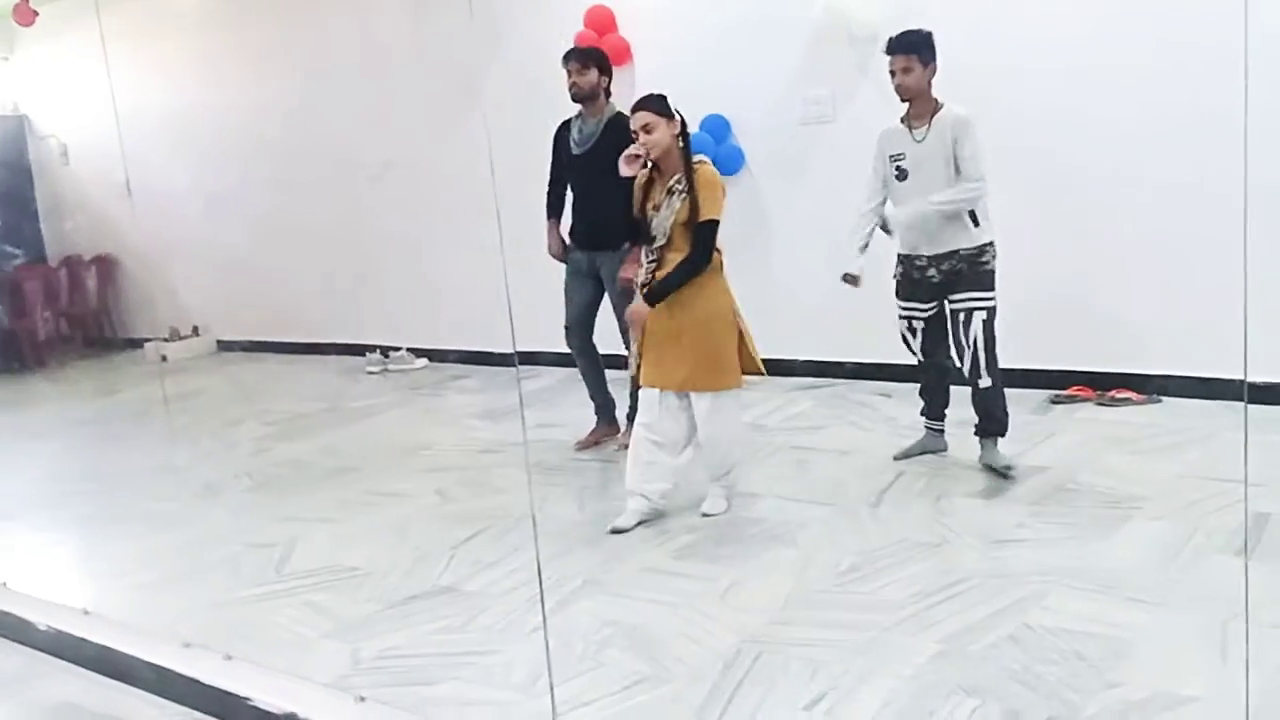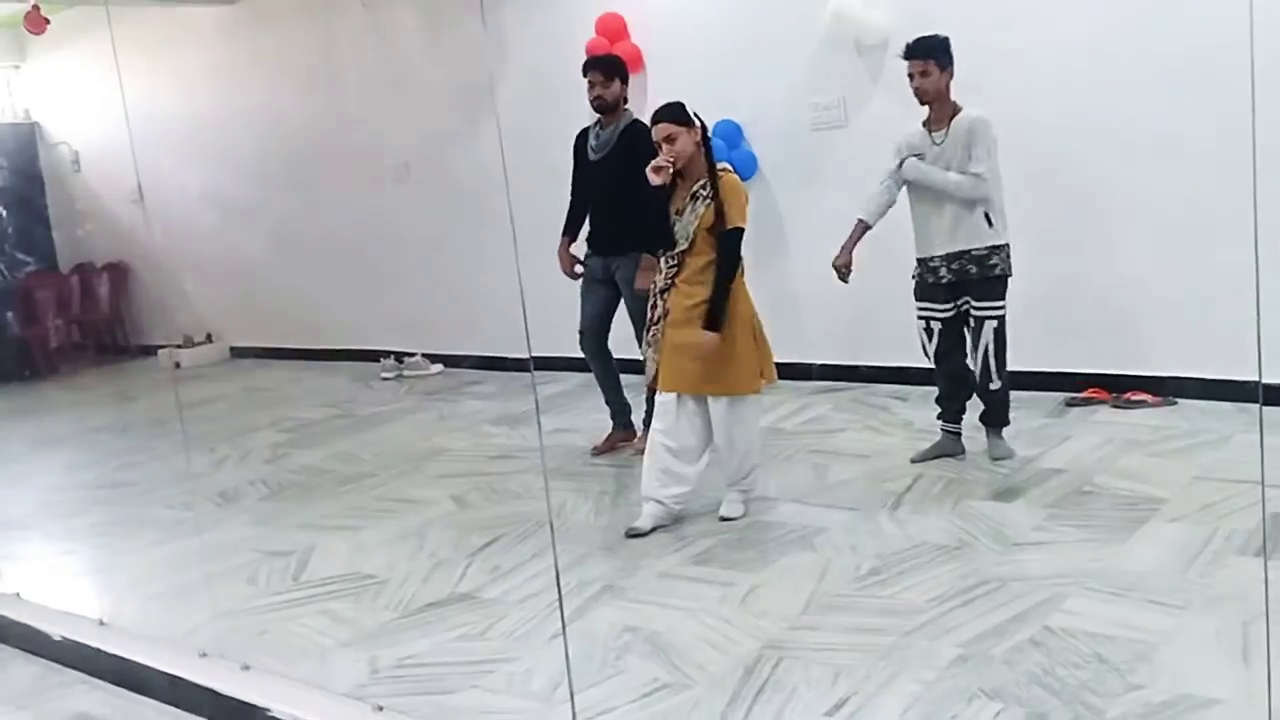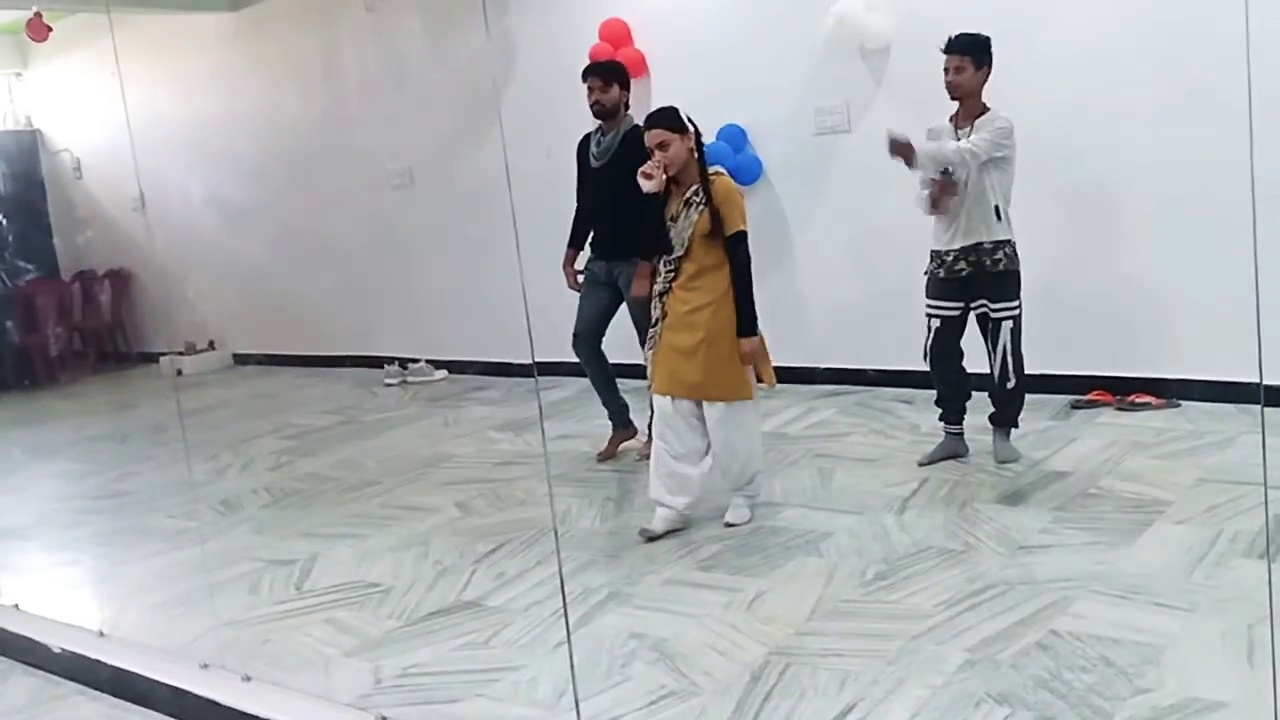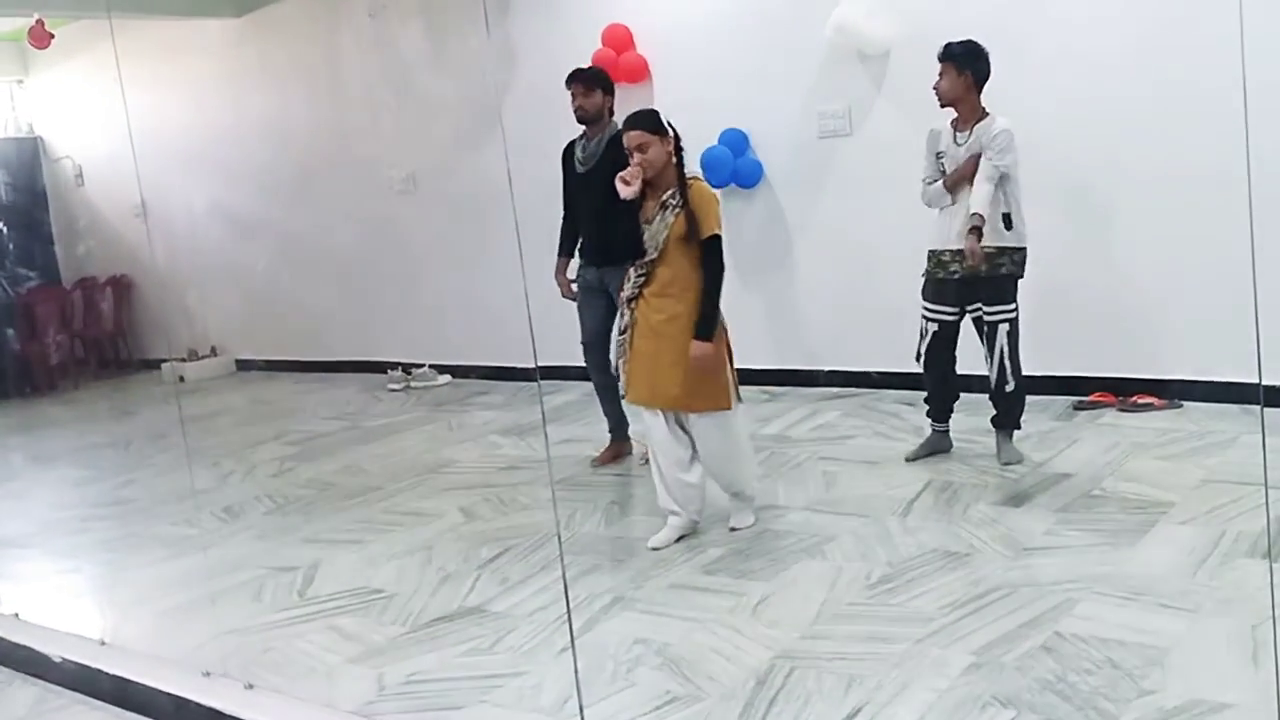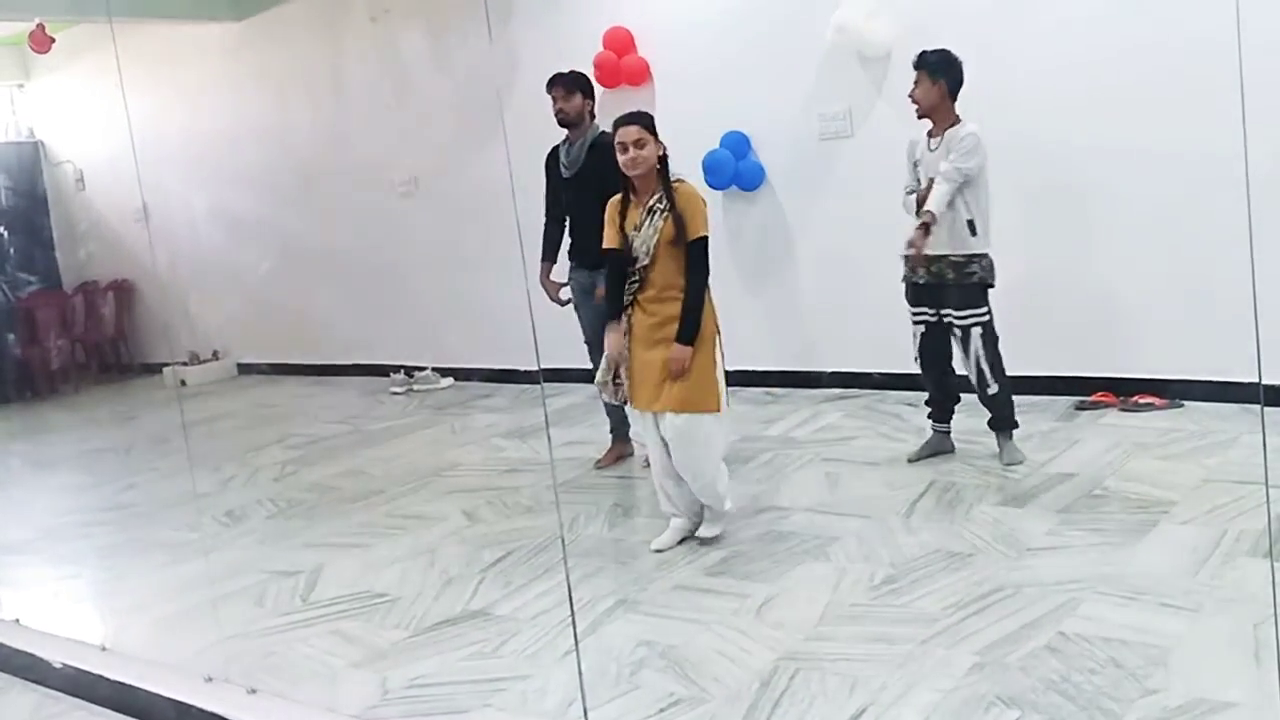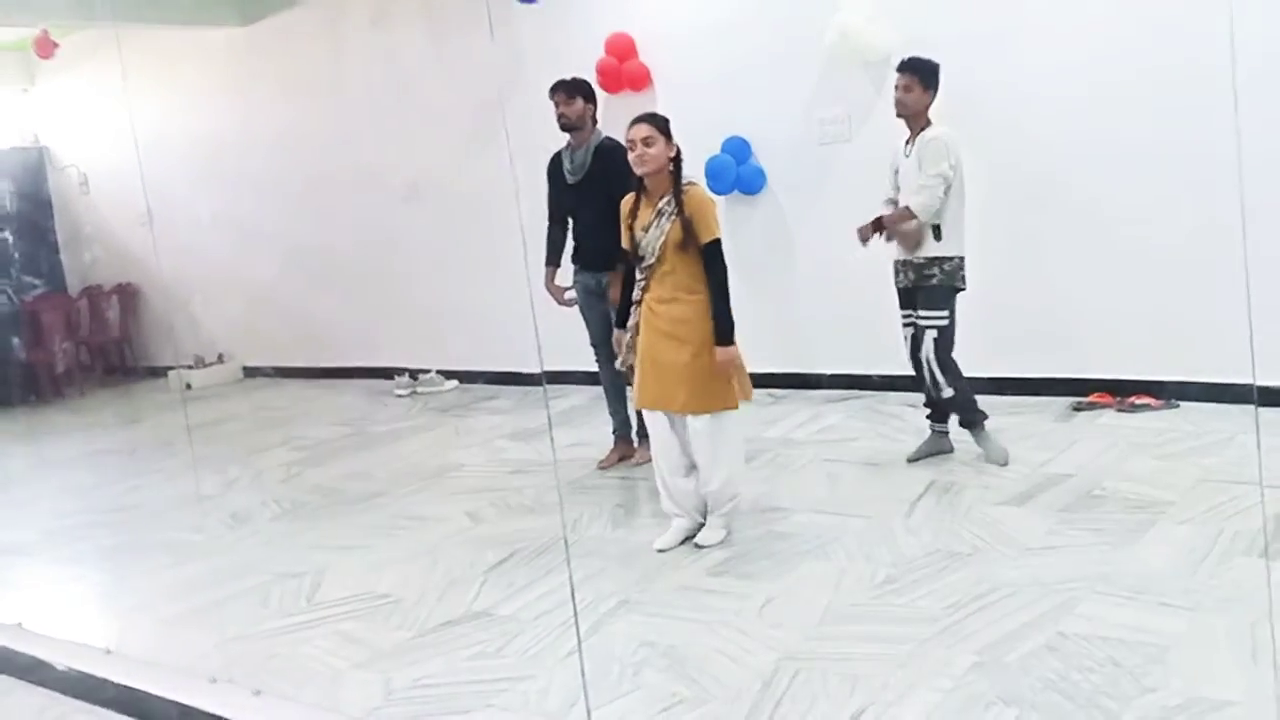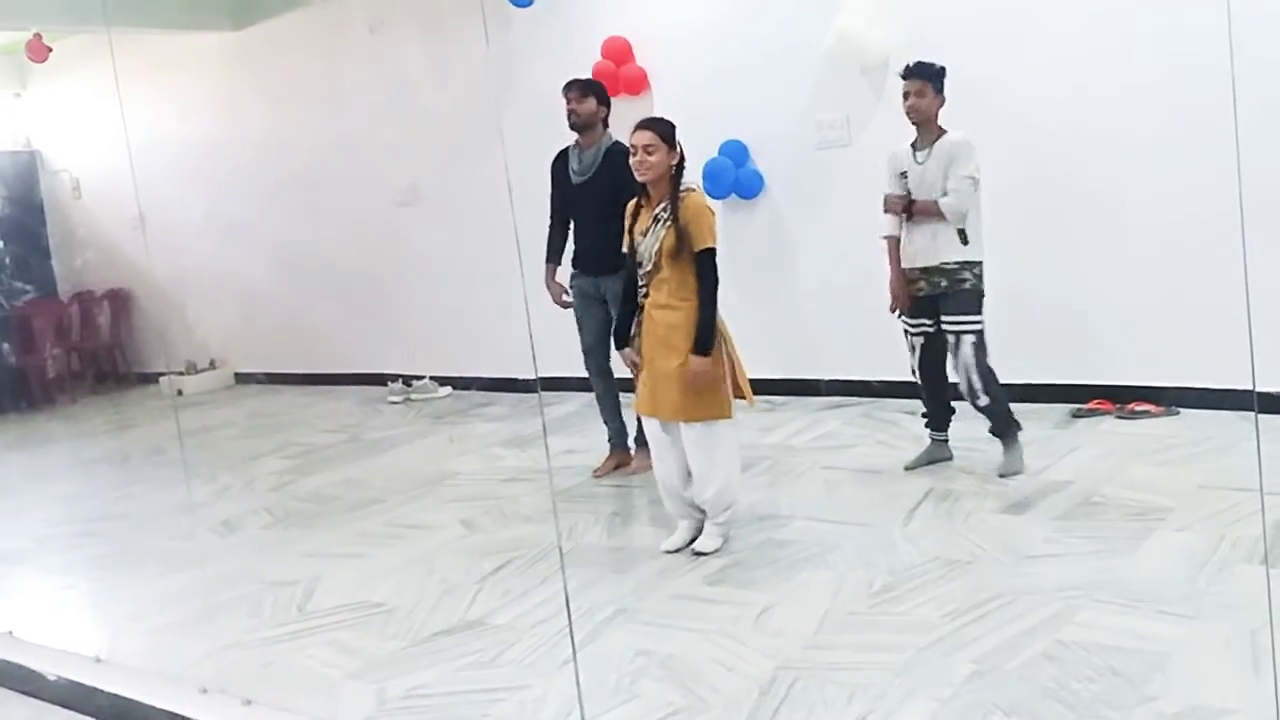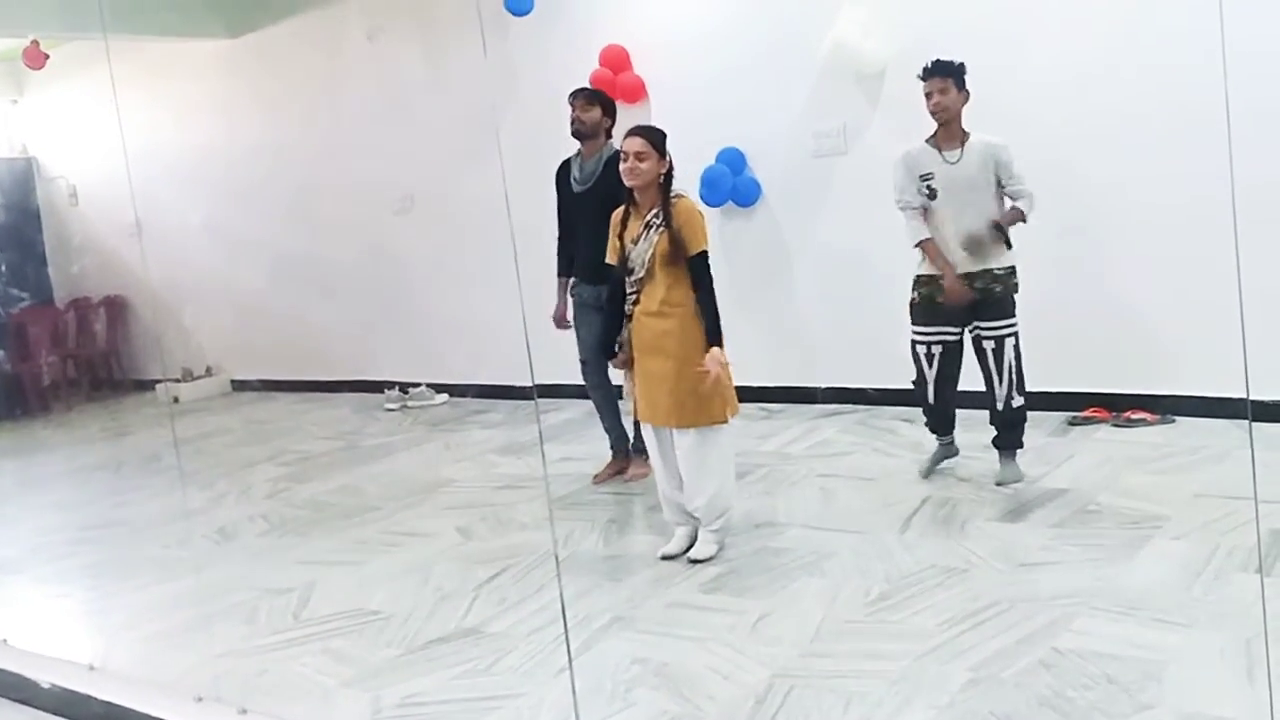
dt=0.4s
person 1, frame 1
left shoulder: (703, 177)
right shoulder: (646, 182)
left elbow: (701, 253)
left wrist: (651, 300)
right wrist: (626, 182)
left hip: (702, 304)
right hip: (660, 305)
left knee: (712, 403)
right knee: (655, 409)
left ankle: (720, 483)
right ankle: (644, 497)
person 1, frame 2
left shoulder: (726, 185)
right shoulder: (670, 187)
left elbow: (730, 260)
left wrist: (713, 322)
right wrist: (654, 190)
left hip: (720, 312)
right hip: (678, 312)
left knee: (729, 406)
right knee: (672, 411)
left ankle: (738, 488)
right ankle: (661, 501)
person 1, frame 3
left shoulder: (720, 189)
right shoulder: (665, 192)
left elbow: (741, 261)
left wrist: (748, 328)
right wrist: (649, 197)
left hip: (717, 317)
right hip: (675, 318)
left knee: (727, 413)
right knee: (671, 414)
left ankle: (743, 494)
right ankle: (671, 505)
person 1, frame 4
left shoulder: (696, 194)
right shoulder: (638, 197)
left elbow: (714, 266)
left wrist: (705, 332)
right wrist: (626, 202)
left hip: (690, 322)
right hip: (648, 326)
left knee: (710, 421)
right knee: (660, 426)
left ankle: (742, 495)
right ankle: (681, 512)
person 1, frame 5
left shoulder: (684, 197)
right shoulder: (617, 208)
left elbow: (699, 271)
right elbow: (615, 273)
left wrist: (685, 337)
right wrist: (613, 325)
left hip: (686, 327)
right hip: (642, 330)
left knee: (687, 426)
right knee: (655, 430)
left ankle: (714, 506)
right ankle: (682, 514)
person 1, frame 6
left shoulder: (693, 199)
right shoulder: (631, 206)
left elbow: (717, 271)
left wrist: (725, 337)
right wrist: (621, 324)
left hip: (696, 326)
right hip: (653, 329)
left knee: (706, 424)
right knee: (664, 428)
left ankle: (718, 512)
right ankle: (684, 514)
person 1, frame 7
left shoulder: (692, 206)
right shoulder: (635, 210)
left elbow: (708, 281)
right elbow: (632, 278)
left wrist: (704, 347)
right wrist: (624, 339)
left hip: (691, 333)
right hip: (652, 334)
left knee: (703, 431)
right knee: (661, 433)
left ankle: (716, 519)
right ankle: (687, 516)
person 1, frame 8
left shoulder: (682, 212)
right shoulder: (621, 219)
left elbow: (703, 282)
right elbow: (618, 287)
left wrist: (714, 343)
right wrist: (615, 344)
left hip: (684, 337)
right hip: (644, 342)
left knee: (697, 434)
right knee: (659, 437)
left ankle: (711, 526)
right ankle: (683, 523)
person 2, frame 1
left shoulder: (957, 123)
right shoulder: (888, 138)
left elbow: (973, 186)
right elbow: (875, 201)
left wrist: (907, 214)
right wrist: (857, 255)
left hip: (967, 255)
right hip: (916, 262)
left knee: (977, 353)
right knee: (928, 353)
left ankle: (990, 442)
right ankle: (934, 431)
person 2, frame 2
left shoulder: (976, 125)
right shoulder: (910, 142)
left elbow: (978, 186)
right elbow: (884, 191)
left wrist: (917, 171)
right wrist: (849, 244)
left hip: (983, 257)
right hip: (932, 263)
left knee: (987, 353)
right knee: (943, 354)
left ankle: (995, 430)
right ankle: (950, 434)
person 2, frame 3
left shoulder: (999, 126)
right shoulder: (936, 134)
left elbow: (963, 154)
right elbow: (932, 172)
left wrist: (913, 152)
right wrist: (934, 189)
left hip: (992, 255)
right hip: (946, 258)
left knee: (1004, 350)
right knee: (940, 350)
left ankle: (1003, 432)
right ankle: (953, 434)
person 2, frame 4
left shoulder: (998, 132)
right shoulder: (936, 136)
left elbow: (985, 184)
left wrist: (974, 234)
right wrist: (957, 177)
left hip: (994, 258)
right hip: (944, 258)
left knee: (1002, 351)
right knee: (934, 349)
left ankle: (1005, 434)
right ankle: (939, 430)
person 2, frame 5
left shoulder: (967, 137)
right shoulder: (916, 146)
left elbow: (946, 187)
left wrist: (923, 232)
right wrist: (923, 196)
left hip: (962, 262)
right hip: (923, 265)
left knee: (980, 352)
right knee: (930, 352)
left ankle: (1004, 434)
right ankle: (941, 432)
person 2, frame 6
left shoulder: (938, 140)
right shoulder: (901, 151)
left elbow: (928, 203)
right elbow: (892, 203)
left wrist: (877, 226)
right wrist: (898, 225)
left hip: (939, 264)
right hip: (909, 265)
left knee: (933, 354)
right knee: (920, 355)
left ankle: (978, 428)
right ankle: (940, 432)
person 2, frame 7
left shoulder: (958, 146)
right shoulder: (898, 158)
left elbow: (956, 205)
right elbow: (893, 218)
left wrist: (907, 206)
right wrist: (895, 273)
left hip: (958, 270)
right hip: (916, 273)
left knee: (967, 360)
right knee: (925, 363)
left ankle: (1010, 440)
right ankle: (938, 439)
person 2, frame 8
left shoulder: (991, 150)
right shoulder: (912, 160)
left elbow: (1024, 199)
right elbow: (915, 224)
left wrist: (996, 228)
right wrist: (946, 273)
left hip: (991, 278)
right hip: (935, 281)
left knee: (1003, 369)
right knee: (931, 372)
left ankle: (1008, 454)
right ankle: (945, 440)
person 3, frame 1
left shoulder: (623, 129)
right shoulder: (564, 132)
left elbow: (638, 192)
left wrist: (634, 254)
right wrist: (553, 229)
left hip: (618, 251)
right hip: (580, 252)
left knee: (632, 336)
right knee: (576, 334)
left ankle: (636, 420)
right ankle: (605, 419)
person 3, frame 2
left shoulder: (640, 137)
right shoulder: (583, 140)
left elbow: (655, 203)
left wrist: (648, 262)
right wrist: (566, 244)
left hip: (633, 257)
right hip: (596, 258)
right knee: (591, 339)
left ankle: (652, 425)
right ankle: (622, 424)
person 3, frame 3
left shoulder: (640, 143)
right shoulder: (586, 146)
left elbow: (654, 211)
left wrist: (645, 270)
right wrist: (570, 257)
left hip: (636, 263)
right hip: (599, 263)
right knee: (584, 341)
right ankle: (621, 422)
person 3, frame 4
left shoulder: (625, 148)
right shoulder: (571, 153)
left elbow: (640, 214)
right wrist: (562, 267)
left hip: (626, 267)
right hip: (590, 270)
right knee: (594, 353)
right ankle: (618, 437)
person 3, frame 5
left shoulder: (608, 149)
right shoulder: (554, 158)
right wrist: (546, 271)
right hip: (581, 271)
right knee: (598, 353)
right ankle: (620, 438)
person 3, frame 6
left shoulder: (612, 153)
right shoulder: (557, 163)
right elbow: (557, 223)
left wrist: (624, 274)
right wrist: (550, 275)
left hip: (620, 271)
right hip: (586, 274)
right knee: (605, 355)
left ankle: (646, 436)
right ankle: (622, 439)
person 3, frame 7
left shoulder: (620, 157)
right shoulder: (562, 162)
right elbow: (559, 220)
right wrist: (551, 274)
left hip: (621, 275)
right hip: (584, 278)
right knee: (595, 363)
left ankle: (644, 445)
right ankle: (618, 447)
person 3, frame 8
left shoulder: (621, 166)
right shoulder: (565, 172)
right elbow: (566, 235)
right wrist: (561, 294)
right hip: (586, 287)
right knee: (592, 370)
left ankle: (641, 452)
right ankle: (619, 452)
